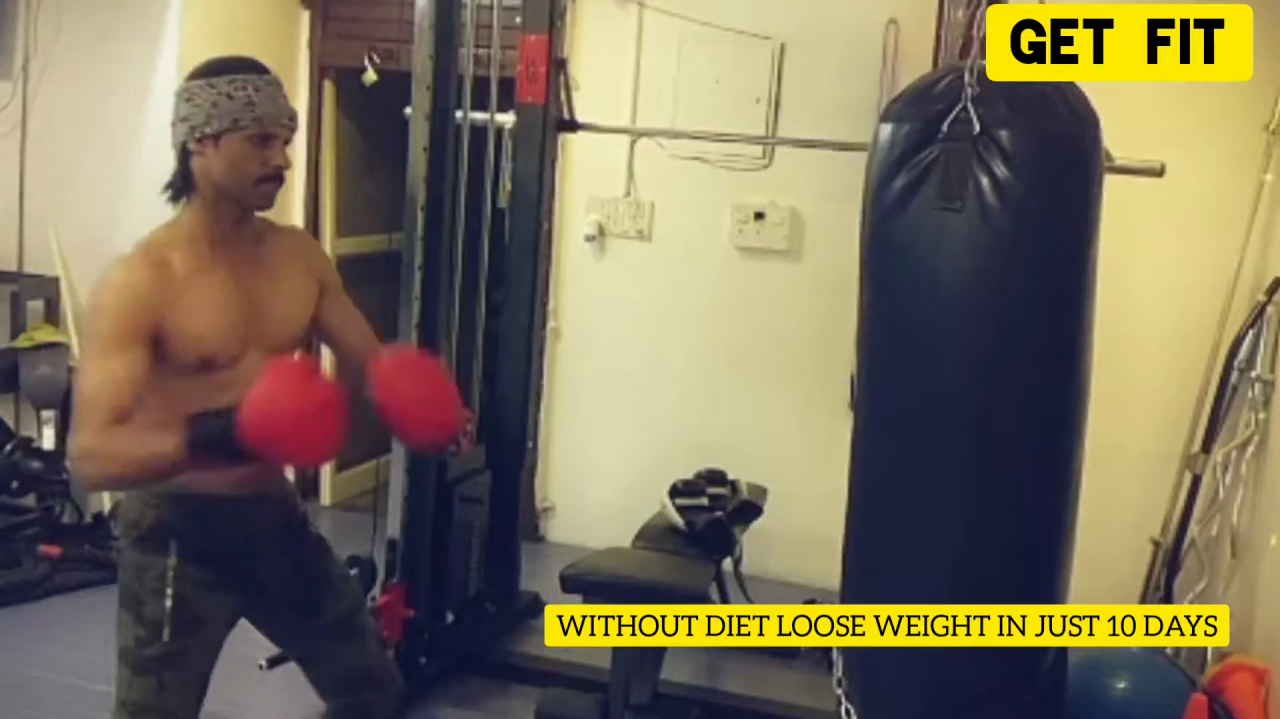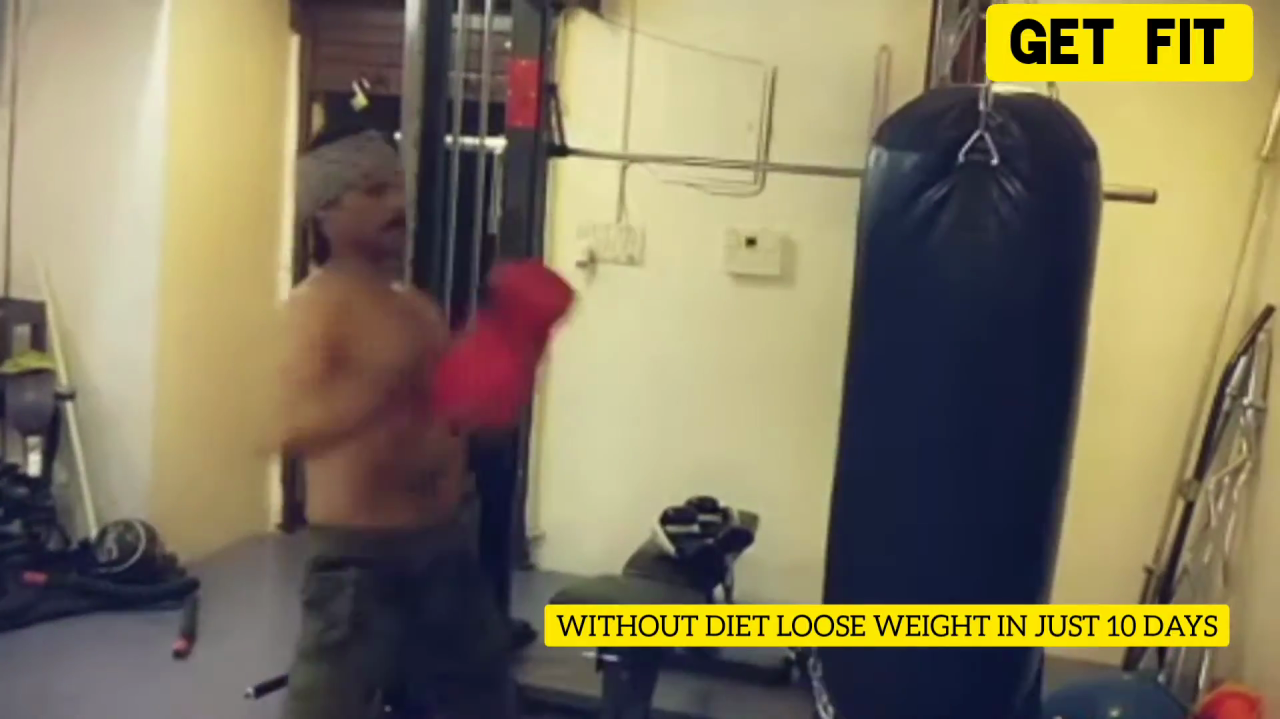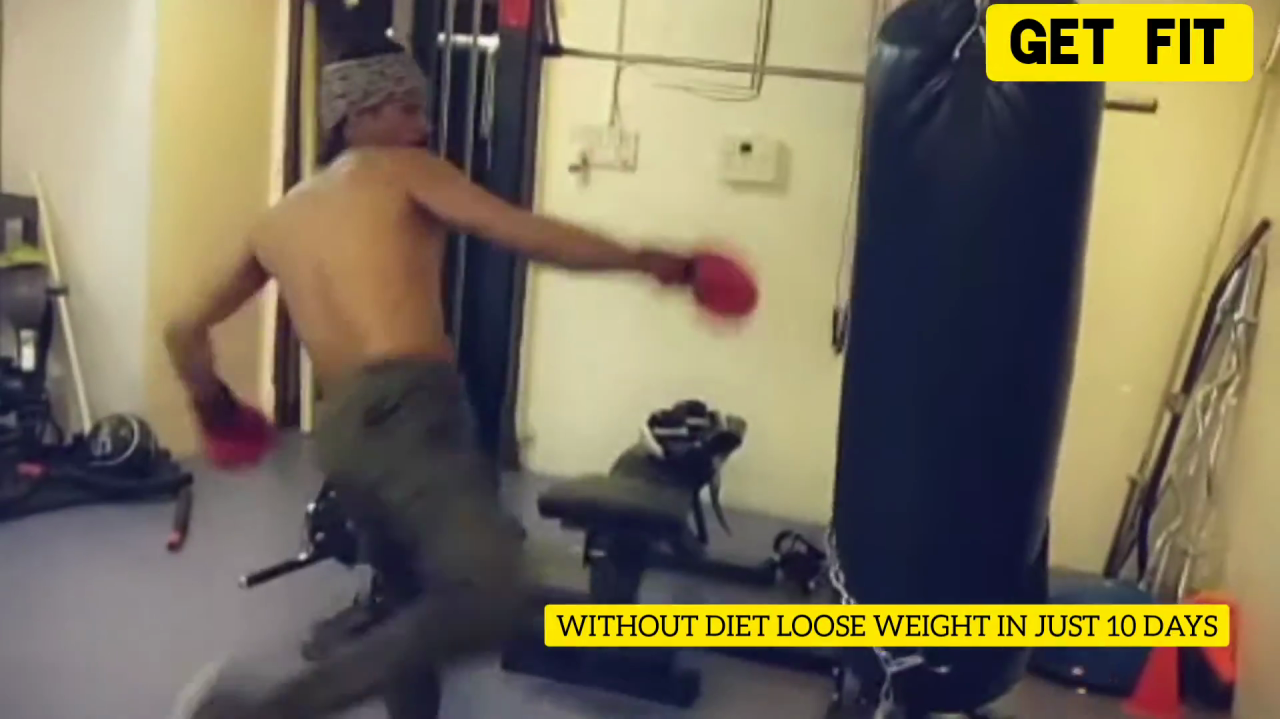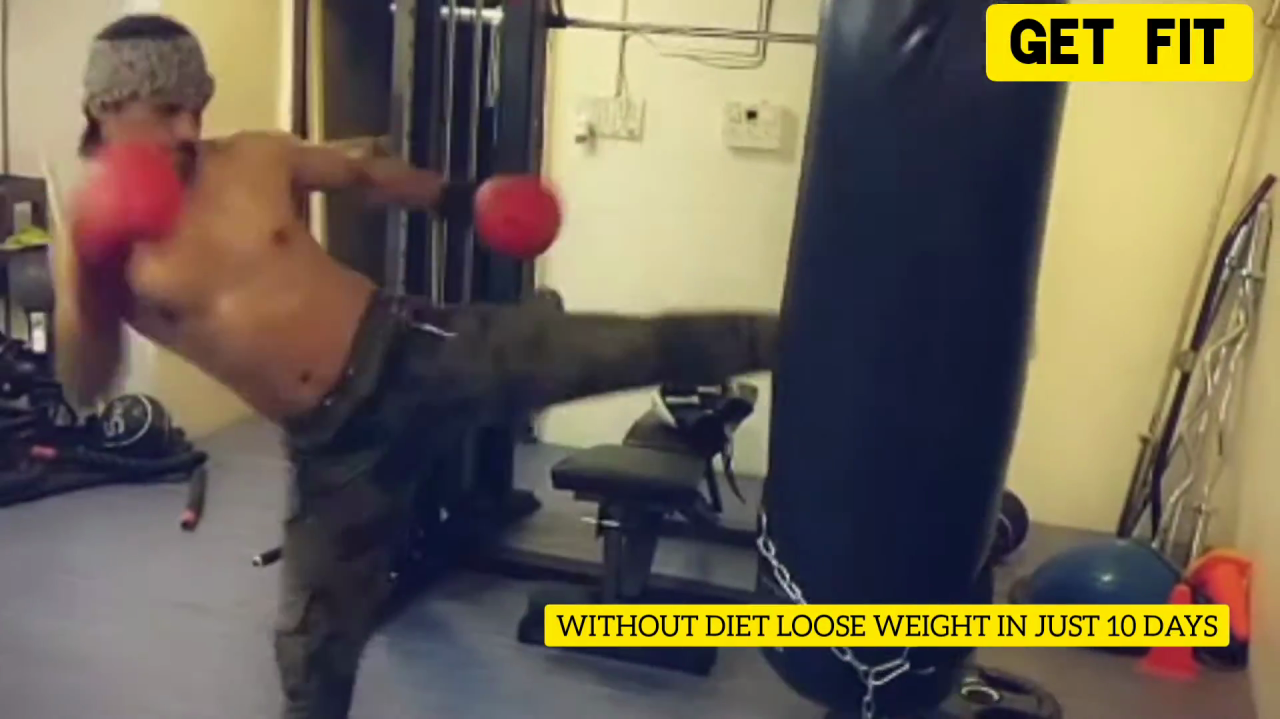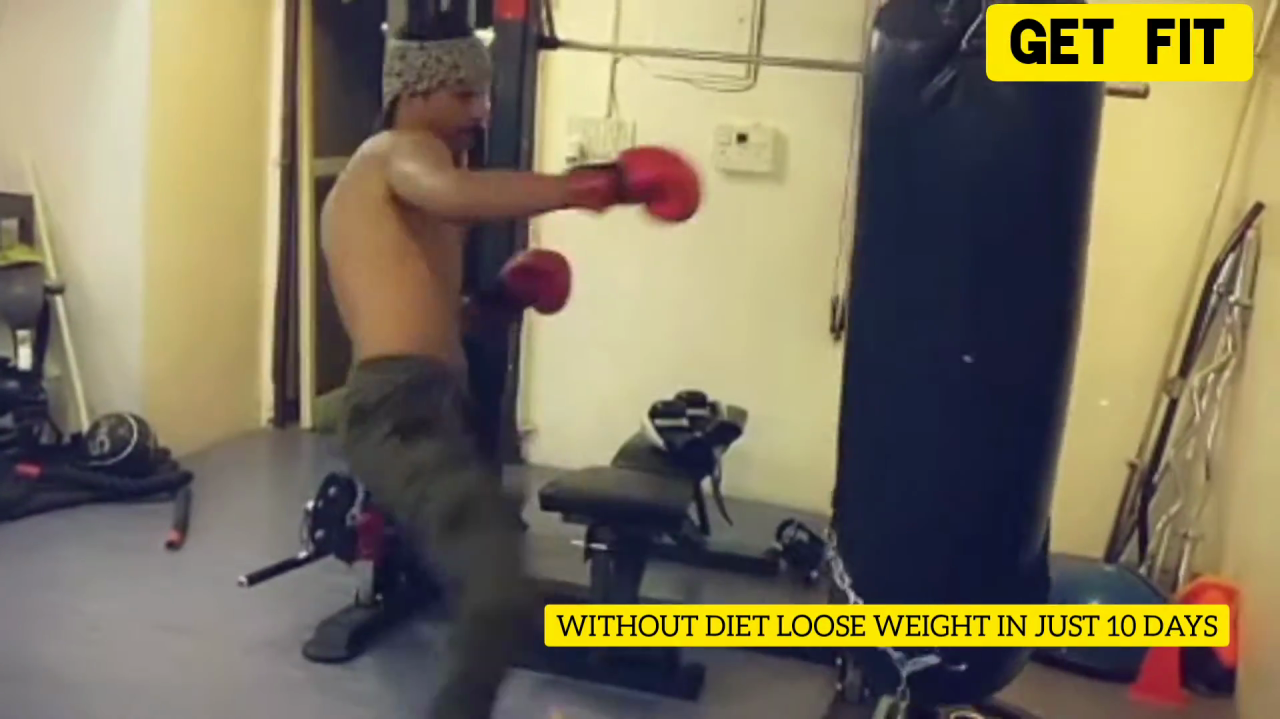
dt=1s
person 1, frame 1
left shoulder: (299, 255)
right shoulder: (140, 280)
left elbow: (372, 358)
right elbow: (94, 456)
left wrist: (419, 391)
right wrist: (219, 433)
left hip: (274, 519)
right hip: (180, 537)
person 1, frame 2
left shoulder: (417, 309)
right shoulder: (316, 310)
right elbow: (294, 430)
right wrist: (410, 371)
left hip: (446, 563)
right hip: (361, 573)
person 1, frame 3
left shoulder: (278, 219)
right shoulder: (398, 170)
left elbow: (184, 330)
right elbow: (532, 235)
left wrist: (212, 403)
right wrist: (660, 263)
left hip: (354, 422)
right hip: (402, 408)
left knee: (419, 612)
right knee: (487, 600)
person 1, frame 4
left shoulder: (255, 158)
left elbow: (363, 173)
right elbow: (86, 382)
left wrist: (460, 199)
right wrist: (96, 282)
left hip: (409, 354)
right hip: (330, 440)
left knee: (627, 351)
right knee: (314, 642)
person 1, frame 5
left shoulder: (359, 194)
right shoulder: (401, 152)
right elbow: (465, 199)
left wrist: (493, 298)
right wrist: (604, 182)
left hip: (397, 412)
right hip: (408, 409)
left knee: (482, 599)
right knee: (497, 606)
